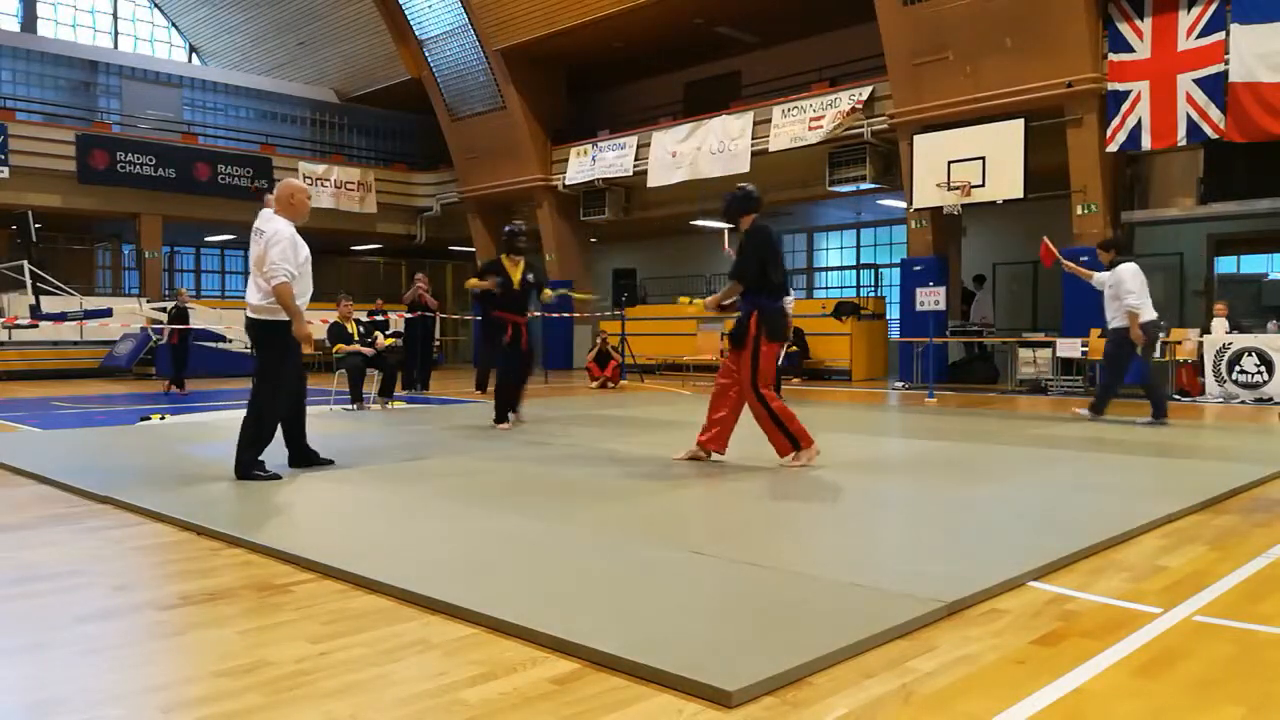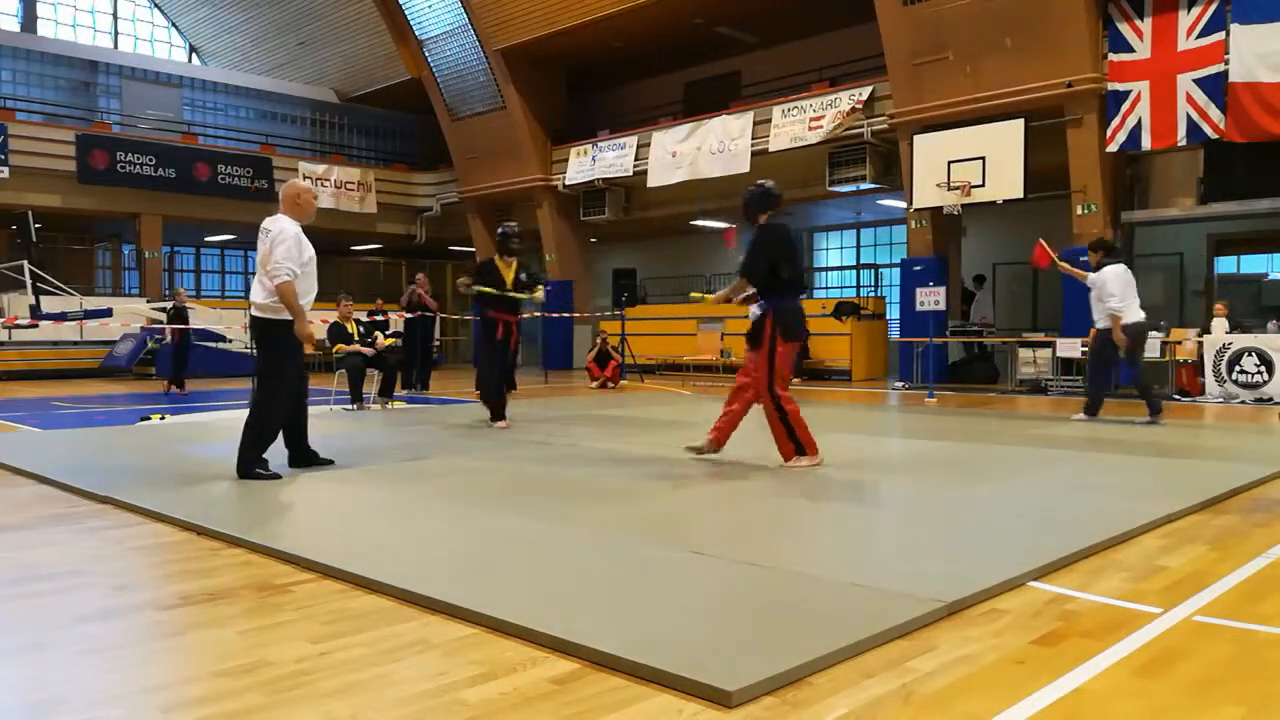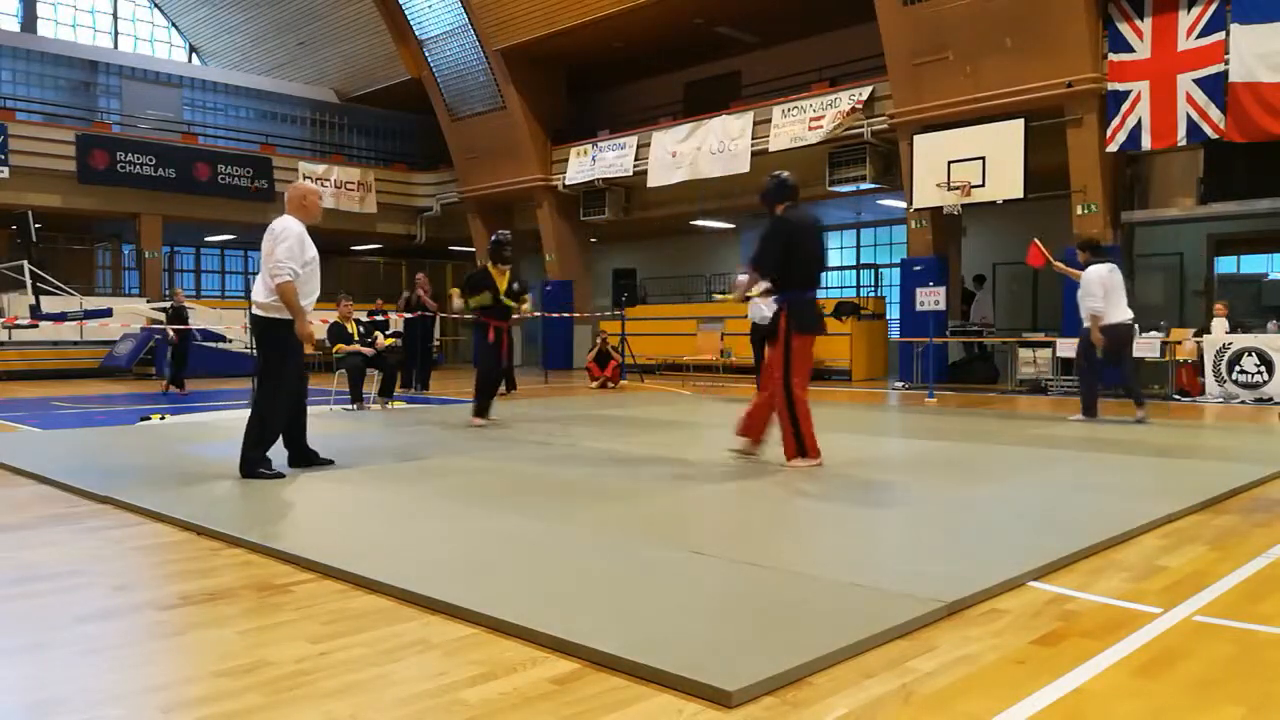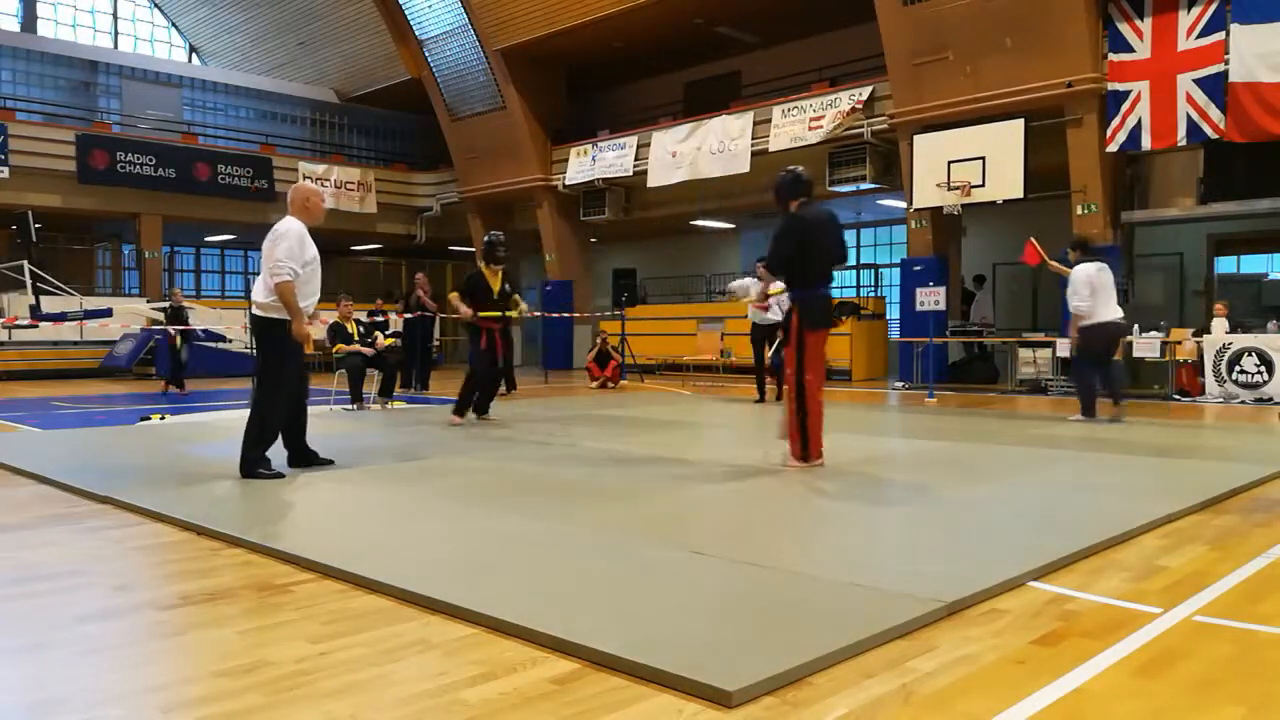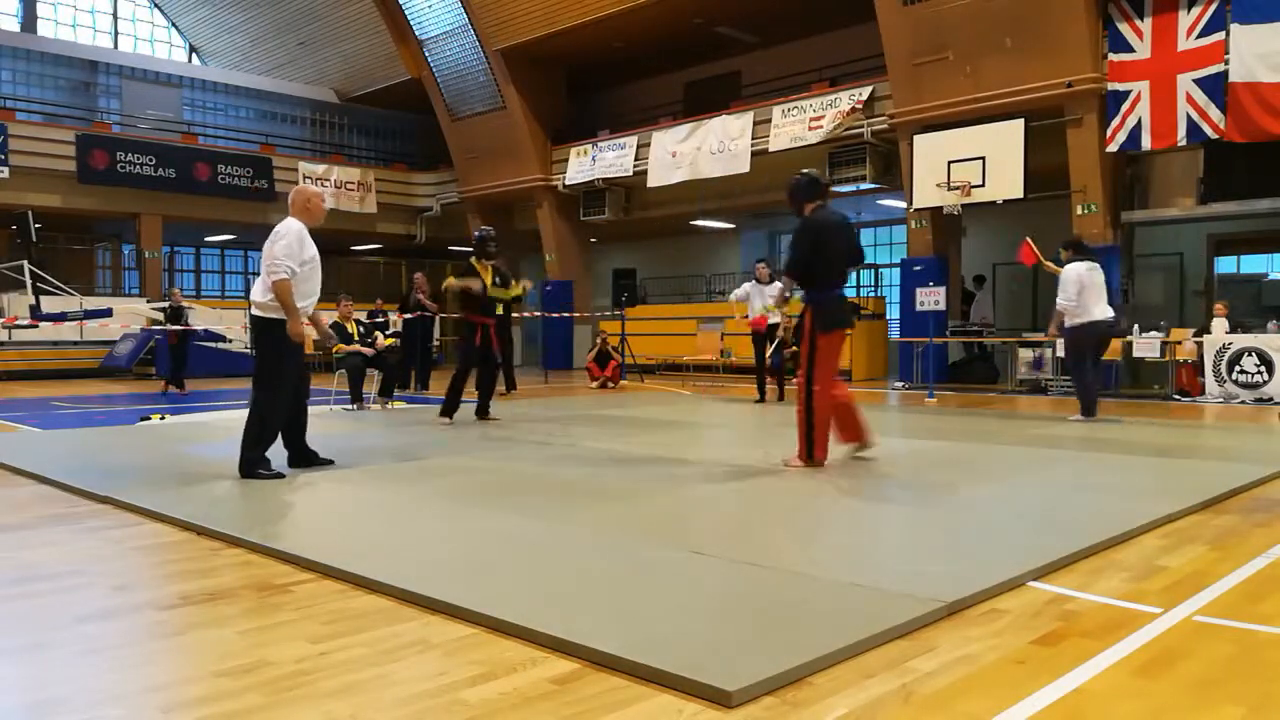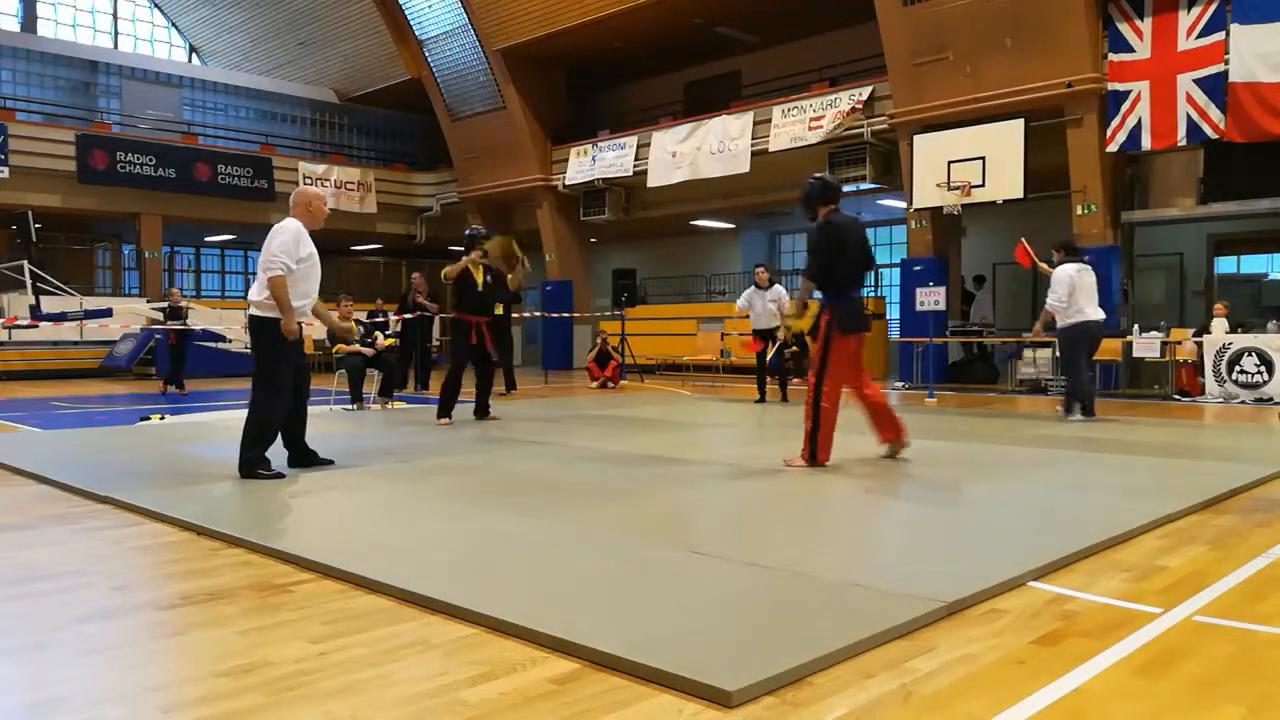
dt=0.1s
person 1, frame 1
left shoulder: (266, 222)
right shoulder: (283, 232)
right elbow: (280, 281)
left wrist: (270, 205)
right wrist: (298, 321)
left hip: (273, 322)
right hip: (273, 323)
left knee: (292, 388)
right knee: (270, 393)
left ankle: (300, 452)
right ankle: (248, 462)
person 1, frame 2
left shoulder: (274, 223)
right shoulder: (288, 231)
right elbow: (282, 280)
right wrist: (301, 320)
left hip: (277, 322)
right hip: (277, 322)
left knee: (294, 388)
right knee: (273, 392)
left ankle: (300, 452)
right ankle: (250, 461)
person 1, frame 3
left shoulder: (287, 227)
right shoulder: (292, 230)
right elbow: (283, 278)
right wrist: (300, 319)
left hip: (282, 321)
right hip: (277, 322)
left knee: (294, 388)
right knee: (274, 391)
left ankle: (299, 452)
right ankle: (253, 460)
person 1, frame 4
left shoulder: (293, 229)
right shoulder: (293, 230)
right elbow: (282, 279)
left wrist: (306, 311)
right wrist: (298, 319)
left hip: (282, 322)
right hip: (276, 322)
left knee: (295, 388)
right knee: (273, 391)
left ankle: (299, 452)
right ankle: (252, 460)
person 1, frame 5
left shoulder: (299, 234)
right shoulder: (292, 230)
right elbow: (279, 276)
left wrist: (317, 321)
right wrist: (293, 319)
left hip: (285, 324)
right hip: (273, 323)
left knee: (296, 388)
right knee: (272, 392)
left ankle: (299, 452)
right ankle: (252, 460)
person 1, frame 6
left shoulder: (299, 234)
right shoulder: (290, 229)
left elbow: (305, 292)
right elbow: (275, 273)
left wrist: (334, 323)
right wrist: (287, 316)
left hip: (284, 323)
right hip: (273, 322)
left knee: (297, 388)
right knee: (271, 392)
left ankle: (299, 452)
right ankle: (252, 461)
person 2, frame 1
left shoulder: (754, 235)
right shoulder: (762, 234)
left elbow: (742, 279)
left wrist: (717, 299)
right wrist: (727, 301)
left hip: (763, 320)
right hip: (761, 318)
left knee: (758, 387)
right knee: (728, 382)
left ankle: (802, 446)
right ankle: (706, 445)
person 2, frame 2
left shoulder: (769, 231)
right shoulder: (783, 232)
left elbow: (750, 276)
left wrist: (725, 295)
right wrist: (737, 295)
left hip: (779, 318)
right hip: (779, 316)
left knee: (772, 388)
right knee: (748, 381)
left ankle: (806, 451)
right ankle: (715, 440)
person 2, frame 3
left shoulder: (781, 224)
right shoulder: (811, 222)
left elbow: (760, 267)
left wrist: (743, 289)
left hip: (792, 311)
right hip: (805, 306)
left knee: (788, 382)
right knee: (775, 376)
left ankle: (806, 452)
right ankle: (752, 437)
person 2, frame 4
left shoulder: (794, 221)
right shoulder: (827, 217)
left elbow: (775, 265)
right elbow: (839, 258)
left hip: (806, 307)
right hip: (818, 302)
left knee: (802, 378)
right knee: (802, 374)
left ankle: (807, 453)
right ankle: (804, 445)
person 2, frame 5
left shoulder: (810, 224)
right shoulder: (842, 221)
left elbow: (793, 270)
right elbow: (855, 259)
left wrist: (780, 296)
left hip: (820, 310)
right hip: (838, 306)
left knee: (812, 380)
right knee: (826, 377)
left ankle: (811, 454)
right ankle: (856, 435)
person 2, frame 6
left shoulder: (827, 227)
right shoulder: (853, 225)
left elbow: (813, 273)
right elbow: (866, 265)
left wrist: (799, 302)
left hip: (837, 313)
right hip: (854, 309)
left knee: (822, 381)
right knee: (858, 378)
left ankle: (814, 454)
right ankle: (894, 435)
person 3, frame 1
left shoulder: (531, 269)
right shoulder: (493, 266)
left elbow: (544, 291)
right elbow: (470, 283)
left wrist: (548, 295)
right wrist: (483, 285)
left hip: (521, 326)
right hip: (501, 324)
left knee: (523, 368)
right knee: (506, 369)
left ankle: (512, 407)
right ankle: (501, 417)
person 3, frame 2
left shoulder: (522, 269)
right shoulder: (487, 267)
left elbow: (537, 286)
right elbow: (464, 284)
left wrist: (539, 294)
right wrist: (465, 284)
left hip: (513, 325)
right hip: (493, 323)
left knee: (506, 368)
right knee: (492, 366)
left ankle: (492, 402)
right ankle: (497, 415)
person 3, frame 3
left shoulder: (514, 278)
right shoulder: (480, 274)
left elbow: (525, 296)
right elbow: (458, 290)
left wrist: (526, 305)
right wrist: (457, 300)
left hip: (503, 330)
right hip: (484, 328)
left knee: (497, 372)
right knee: (487, 367)
left ankle: (482, 409)
right ankle: (479, 413)
person 3, frame 4
left shoulder: (506, 278)
right shoulder: (475, 277)
left elbow: (512, 296)
right elbow: (454, 295)
left wrist: (520, 304)
right wrist: (461, 307)
left hip: (497, 332)
right hip: (478, 330)
left knee: (495, 374)
right knee: (478, 370)
left ankle: (481, 409)
right ankle: (459, 411)
person 3, frame 5
left shoulder: (497, 271)
right shoulder: (467, 270)
left elbow: (511, 290)
right elbow: (448, 284)
left wrist: (522, 285)
right wrist: (467, 283)
left hip: (489, 328)
right hip: (470, 326)
left knee: (490, 369)
right knee: (465, 367)
left ankle: (483, 410)
right ankle: (447, 412)
person 3, frame 6
left shoulder: (489, 270)
right shoulder: (461, 268)
left elbow: (512, 283)
right elbow: (445, 275)
left wrist: (519, 269)
right wrist: (466, 260)
left hip: (482, 326)
right hip: (463, 325)
left knee: (487, 368)
right knee: (457, 367)
left ankle: (482, 410)
right ankle: (444, 413)
person 4, frame 1
left shoulder: (1123, 271)
right shoulder: (1122, 270)
left elbow: (1132, 302)
right elbow: (1098, 279)
left wrist: (1134, 329)
right wrist: (1074, 269)
left hip: (1132, 329)
right hip: (1146, 326)
left knee: (1111, 370)
right knee: (1146, 371)
left ankle: (1095, 410)
right ankle: (1159, 413)
person 4, frame 2
left shoulder: (1108, 273)
right shoulder: (1119, 269)
left elbow: (1114, 305)
right elbow: (1094, 280)
left wrist: (1116, 331)
right wrist: (1070, 270)
left hip: (1113, 330)
right hip: (1135, 327)
left knee: (1097, 370)
right knee: (1134, 370)
left ankle: (1090, 411)
right ankle: (1155, 410)
person 4, frame 3
left shoulder: (1093, 272)
right shoulder: (1111, 268)
left elbow: (1095, 306)
left wrist: (1095, 331)
right wrist: (1064, 269)
left hip: (1103, 329)
right hip: (1124, 325)
left knee: (1088, 370)
right knee: (1122, 368)
left ankle: (1089, 412)
right ankle: (1140, 405)
person 4, frame 4
left shoulder: (1080, 270)
right shoulder: (1102, 268)
left elbow: (1079, 304)
left wrist: (1073, 329)
left hip: (1093, 329)
right hip: (1115, 324)
left knee: (1082, 369)
right knee: (1105, 367)
left ankle: (1088, 412)
right ankle: (1117, 401)
person 4, frame 5
left shoulder: (1071, 269)
right shoulder: (1095, 267)
left elbow: (1065, 302)
left wrist: (1054, 325)
left hip: (1082, 327)
right hip: (1105, 323)
left knee: (1081, 369)
right knee: (1090, 367)
left ankle: (1088, 411)
right ankle: (1090, 407)
person 4, frame 6
left shoulder: (1063, 270)
right shoulder: (1086, 269)
left elbow: (1055, 303)
left wrist: (1040, 323)
left hip: (1074, 327)
right hip: (1095, 324)
left knee: (1077, 369)
right knee: (1079, 367)
left ankle: (1087, 411)
right ankle: (1069, 407)
